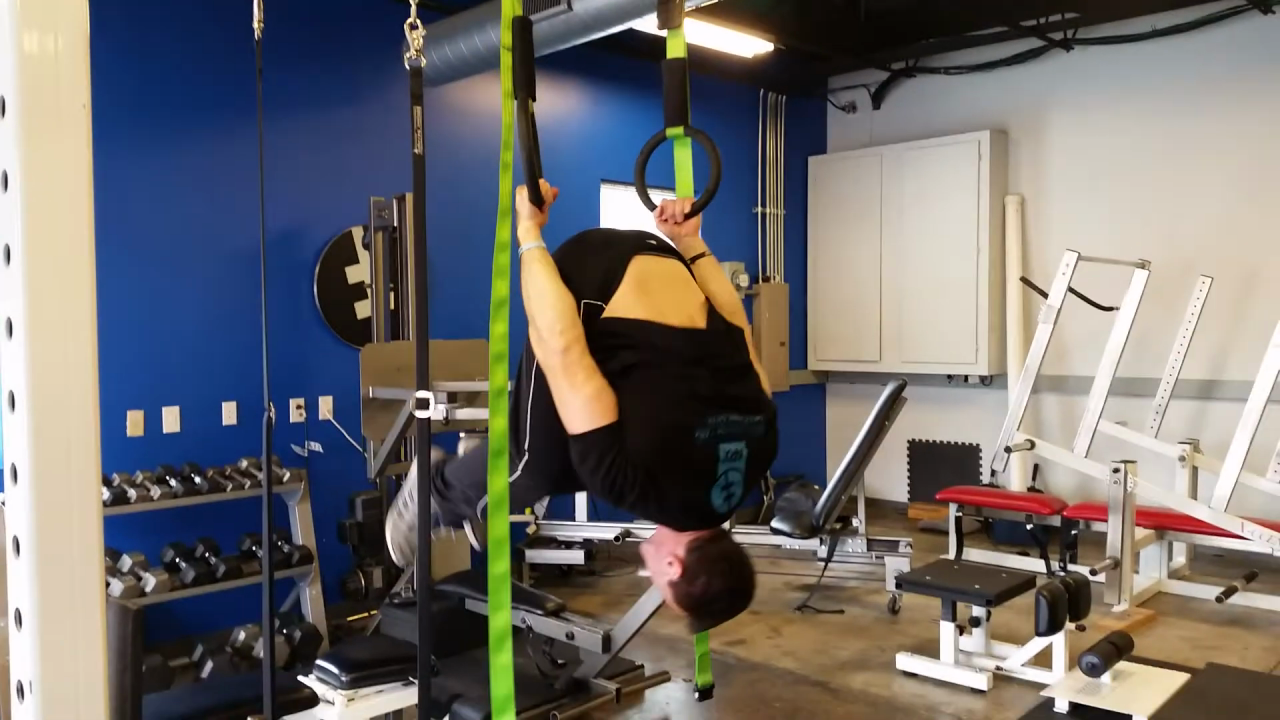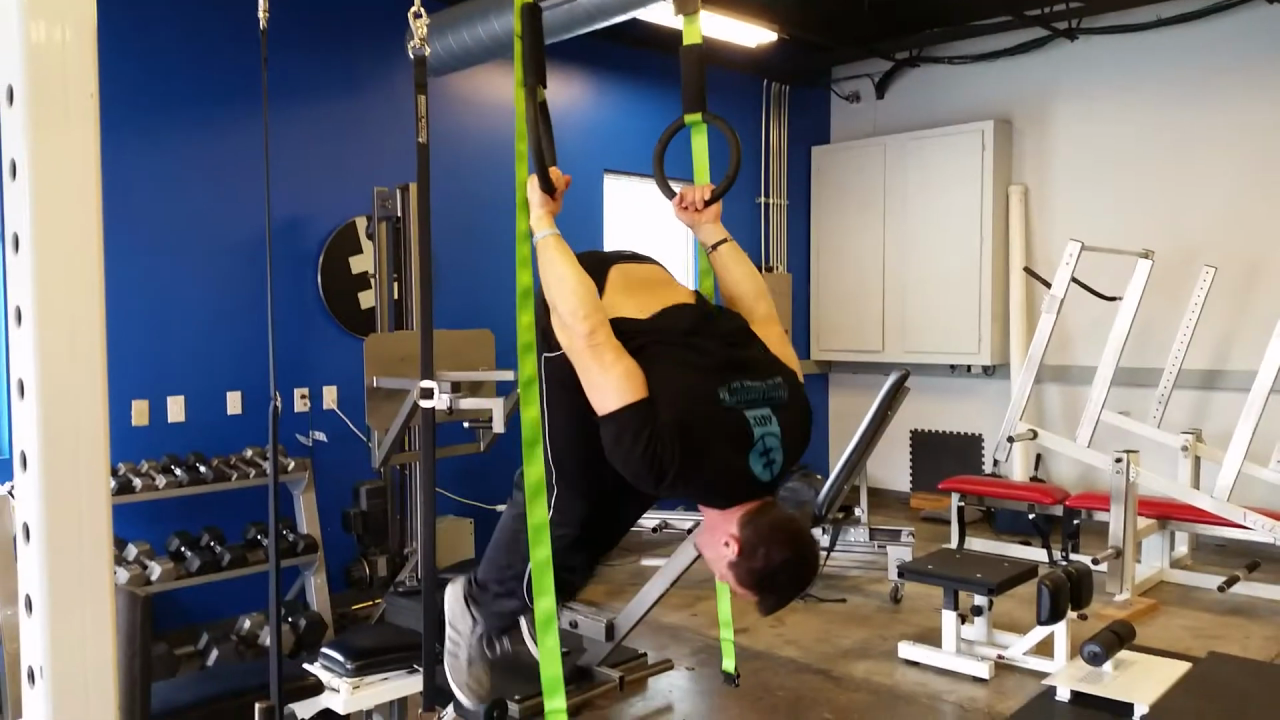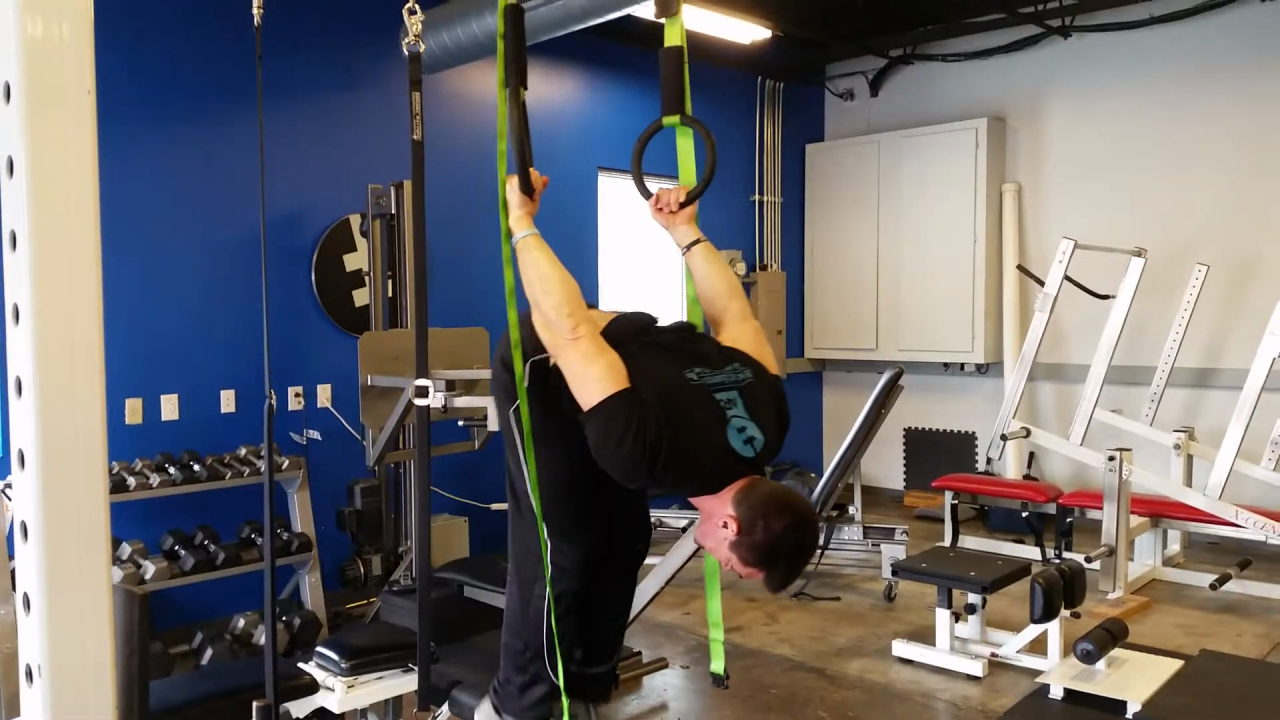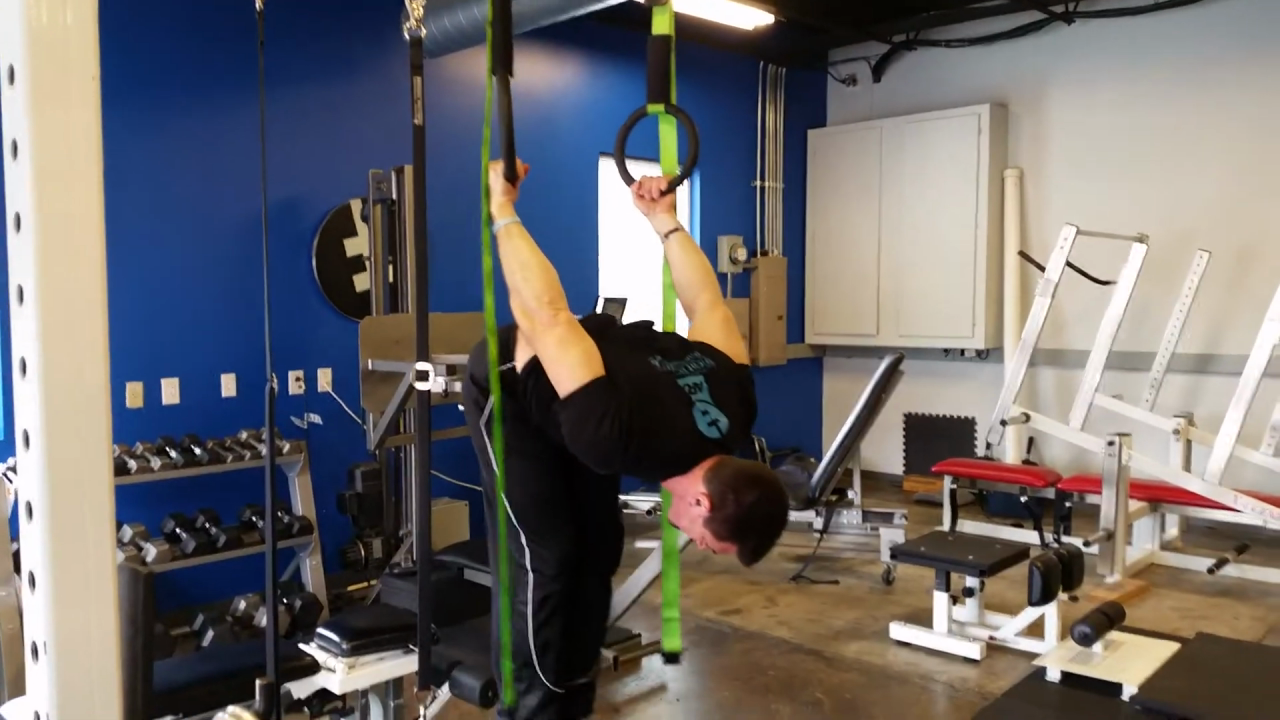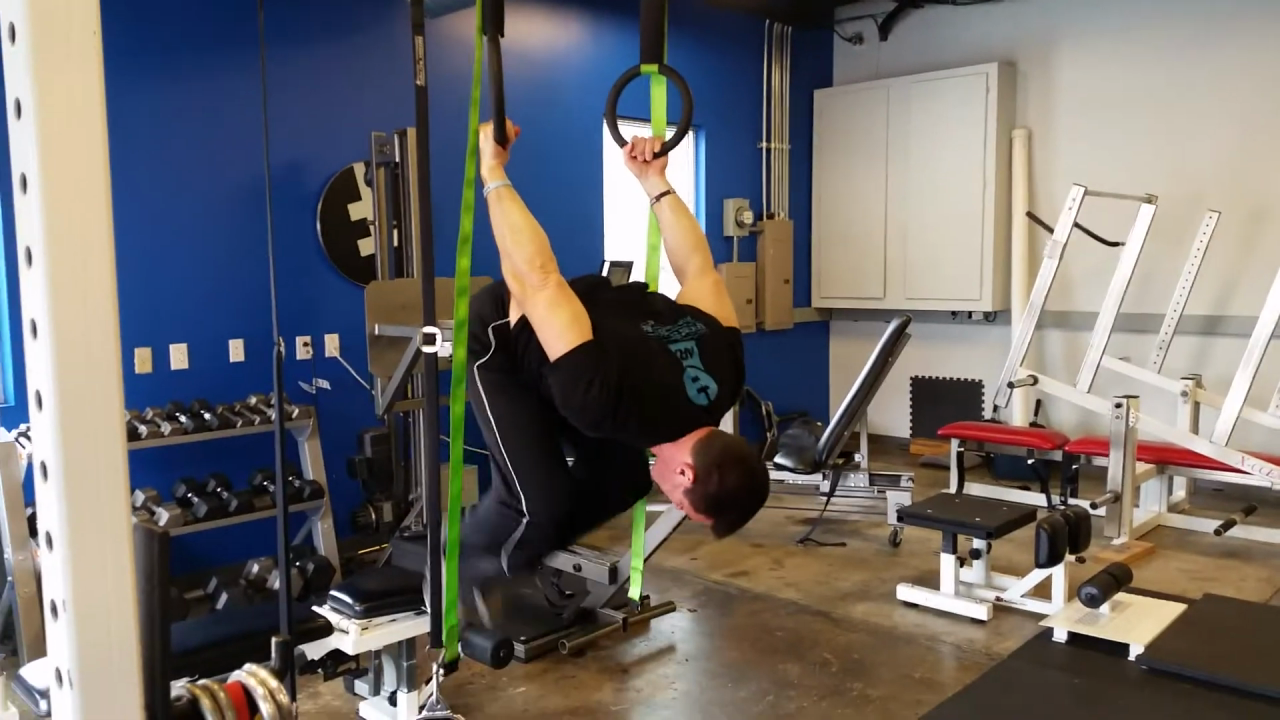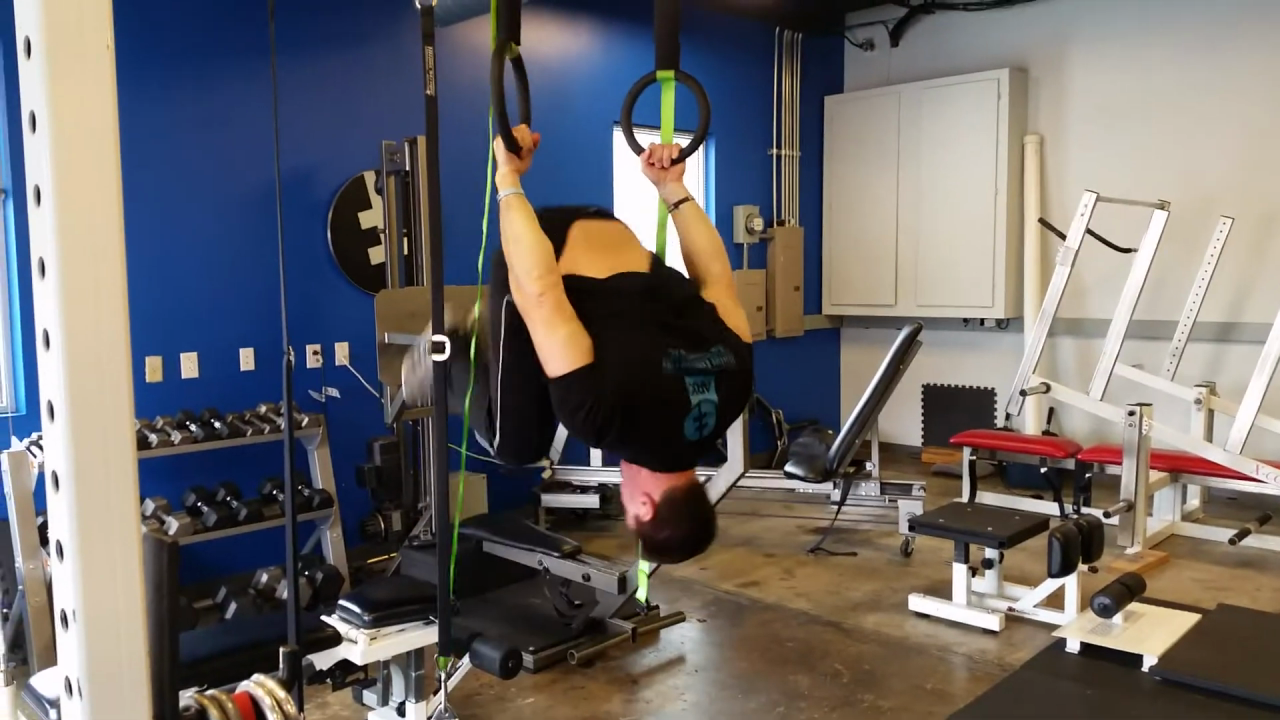
dt=0.4s
person 1, frame 1
left shoulder: (753, 451)
right shoulder: (631, 476)
left elbow: (737, 331)
right elbow: (563, 353)
left wrist: (691, 244)
right wrist: (530, 233)
left knee: (569, 468)
right knee: (536, 465)
right ankle: (436, 491)
person 1, frame 2
left shoulder: (788, 427)
right shoulder: (667, 457)
left elbow: (763, 318)
right elbow: (588, 337)
left wrist: (711, 231)
right wrist: (542, 222)
right hip: (588, 307)
left knee: (625, 496)
right knee: (567, 498)
left ankle: (534, 600)
right ankle: (477, 608)
person 1, frame 3
left shoulder: (766, 421)
right shoulder: (651, 446)
left elbow: (734, 319)
right elbow: (567, 334)
left wrist: (685, 232)
right wrist: (522, 224)
left hip: (612, 340)
right hip: (541, 365)
left knee: (623, 543)
right knee: (561, 551)
person 1, frame 4
left shoulder: (732, 409)
right shoulder: (619, 431)
left elbow: (707, 307)
right elbow: (544, 320)
left wrist: (665, 222)
right wrist: (503, 211)
left hip: (561, 384)
right hip: (509, 383)
left knee: (597, 549)
right knee: (542, 558)
person 1, frame 5
left shoulder: (722, 374)
right shoulder: (606, 398)
left elbow: (697, 270)
right elbow: (535, 283)
left wrist: (655, 183)
right wrist: (493, 173)
left hip: (550, 332)
right hip: (499, 335)
left knee: (625, 476)
right knee: (543, 499)
left ankle: (512, 554)
right ankle: (466, 565)
person 1, frame 6
left shoulder: (729, 391)
right shoulder: (604, 410)
left elbow: (716, 283)
right elbow: (541, 296)
left wrist: (674, 190)
right wrist: (509, 179)
left hip: (609, 249)
right hip: (554, 256)
right knee: (518, 442)
right ankle: (457, 348)
